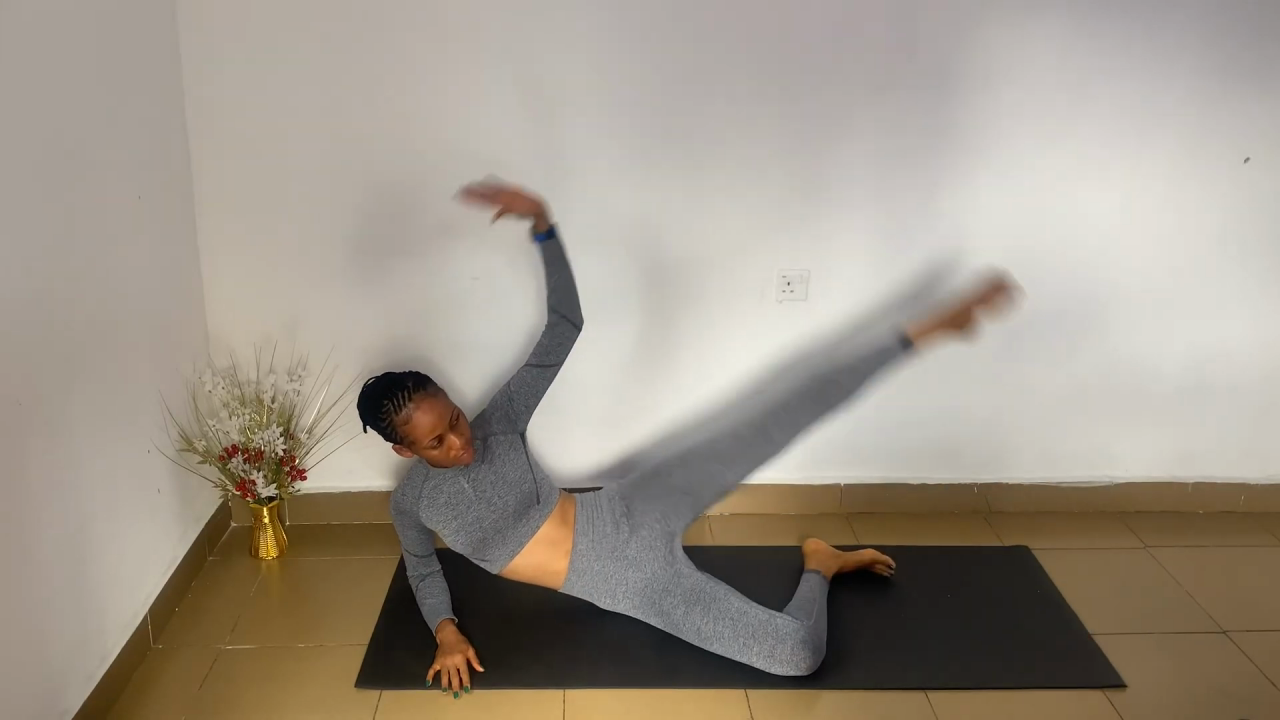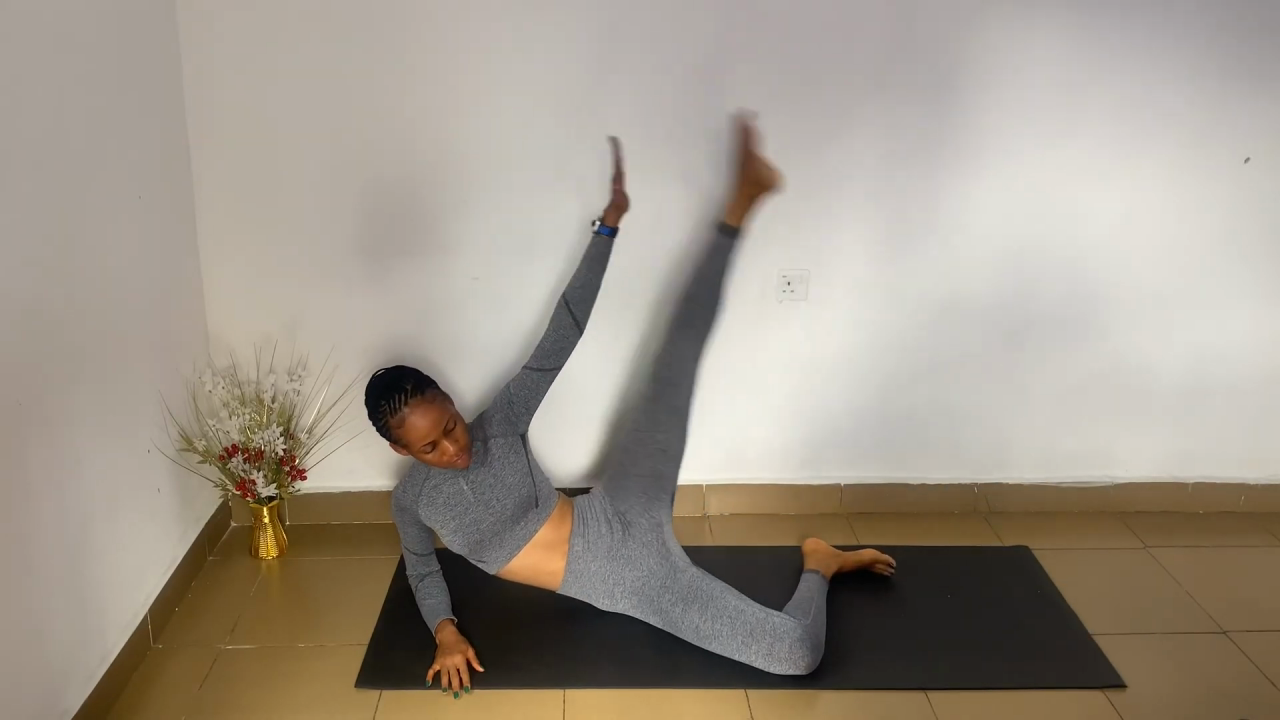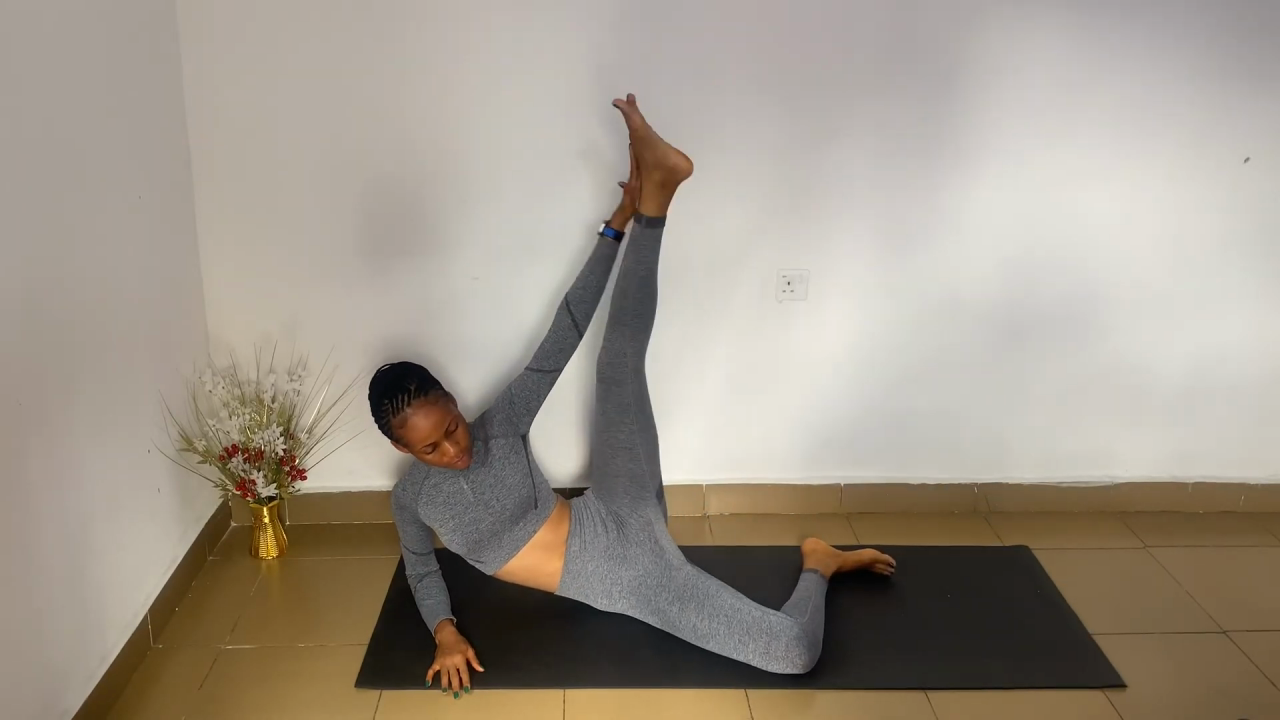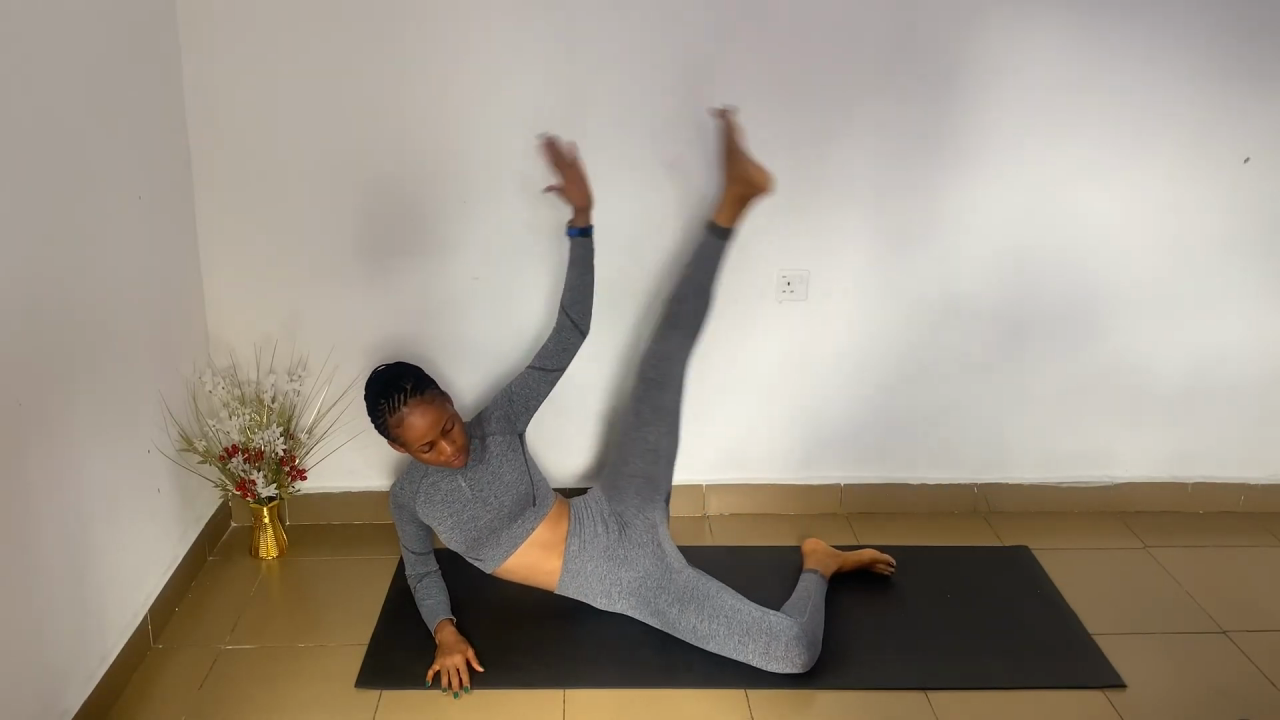
dt=0.2s
person 1, frame 1
left shoulder: (492, 422)
right shoulder: (412, 501)
left elbow: (565, 324)
right elbow: (422, 570)
left wrist: (542, 226)
right wrist: (447, 631)
left hip: (633, 521)
right hip: (622, 589)
left knee: (774, 424)
right knee: (794, 654)
right ankle: (820, 565)
person 1, frame 2
left shoulder: (500, 423)
right shoulder: (412, 499)
left elbow: (567, 324)
right elbow: (421, 565)
left wrist: (609, 219)
right wrist: (445, 632)
left hip: (625, 527)
right hip: (615, 588)
left knee: (672, 359)
right knee: (796, 654)
right ankle: (823, 565)
person 1, frame 3
left shoulder: (501, 422)
right shoulder: (411, 496)
left elbow: (569, 326)
right elbow: (419, 565)
left wrist: (613, 224)
right wrist: (445, 631)
left hip: (623, 526)
right hip: (615, 587)
left knee: (618, 361)
person 1, frame 4
left shoulder: (499, 420)
right shoulder: (411, 496)
left elbow: (571, 328)
right elbow: (420, 567)
left wrist: (581, 218)
right wrist: (445, 632)
left hip: (622, 522)
right hip: (620, 585)
left knee: (660, 364)
right knee: (792, 654)
right ankle: (820, 565)
